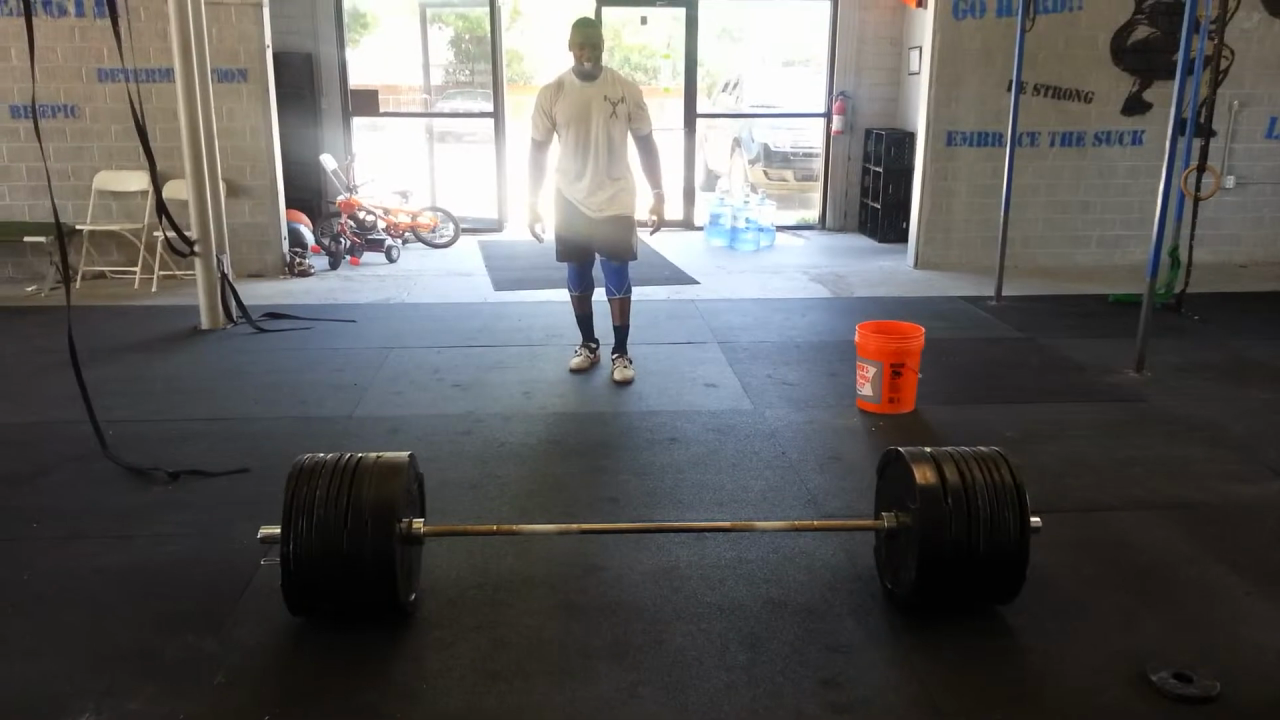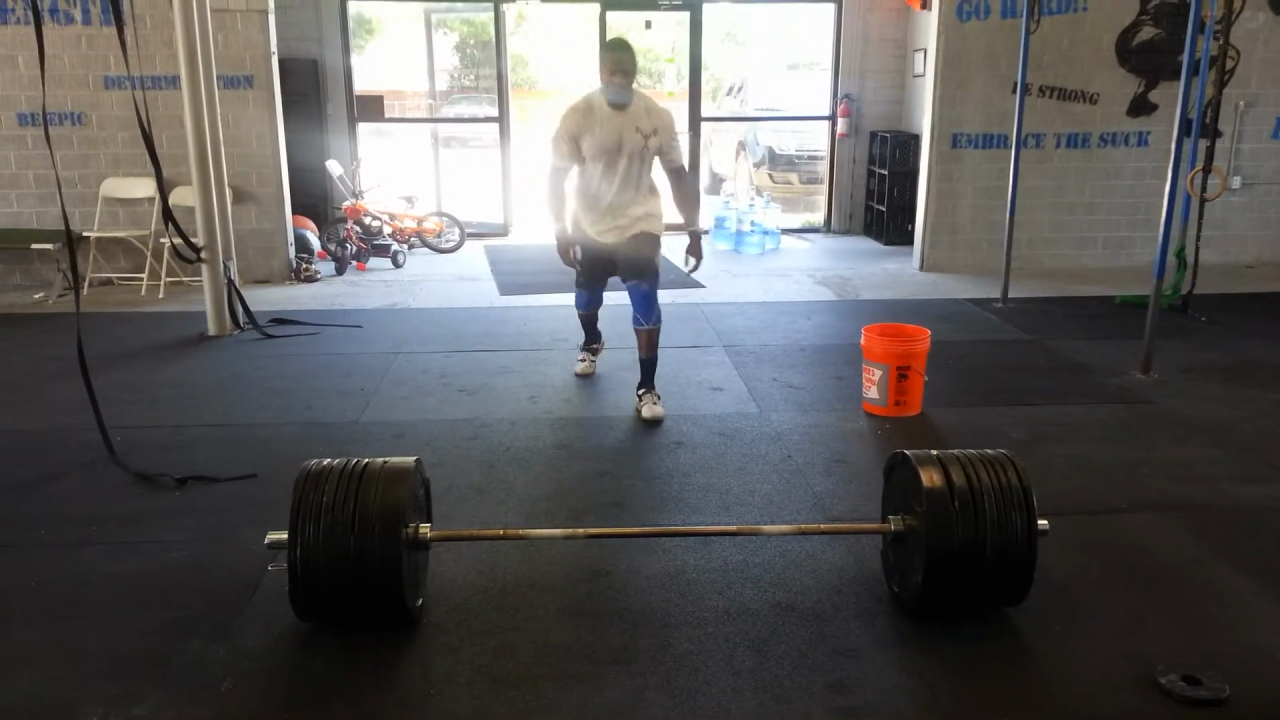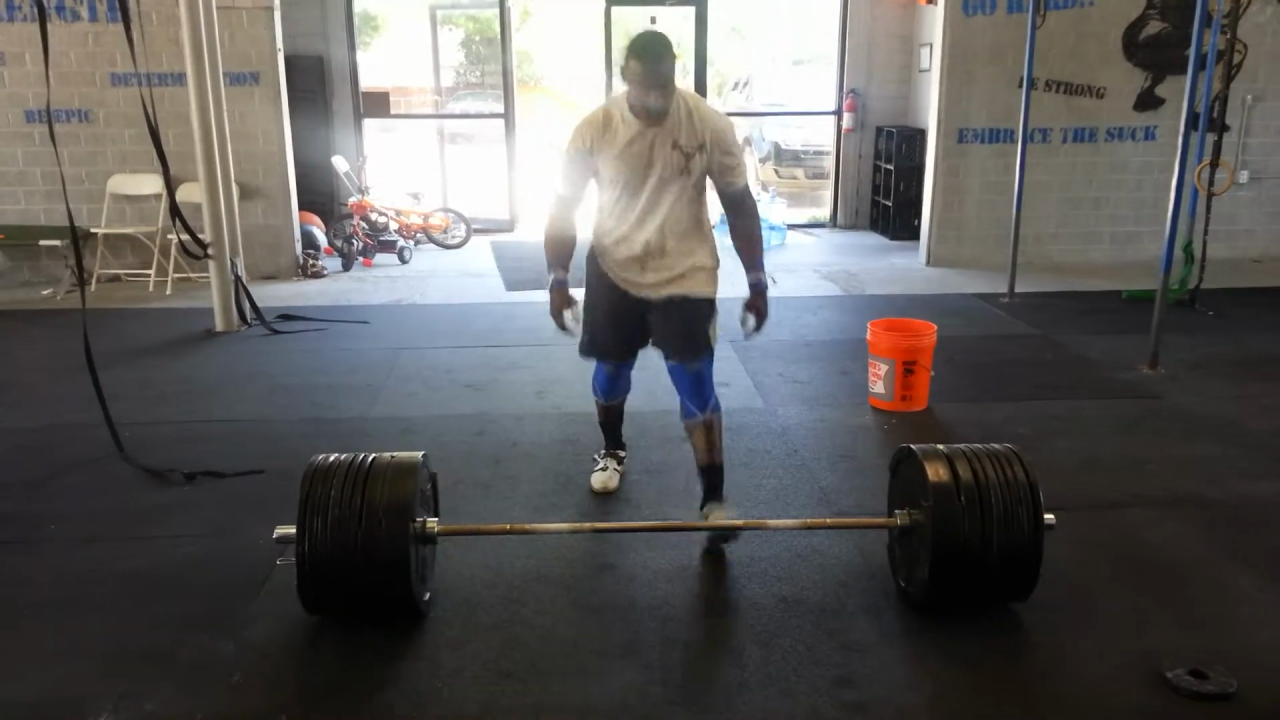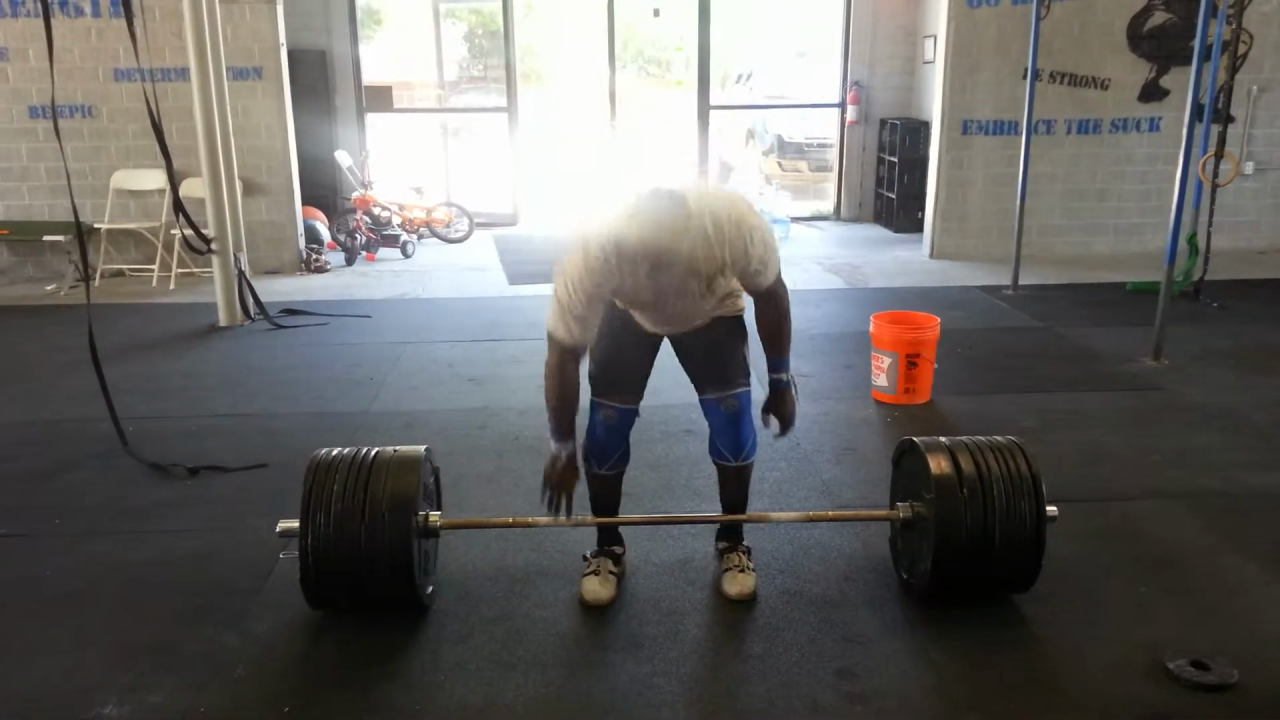
dt=1s
person 1, frame 1
left shoulder: (626, 89)
right shoulder: (552, 93)
left elbow: (646, 144)
right elbow: (539, 150)
left wrist: (658, 196)
right wrist: (533, 204)
left hip: (616, 201)
right hip: (571, 201)
left knee: (617, 276)
right knee: (578, 275)
left ankle: (621, 352)
right ankle: (588, 344)
person 1, frame 2
left shoulder: (658, 117)
right shoulder: (578, 116)
left elbow: (678, 174)
right elbow: (558, 176)
left wrist: (692, 229)
right wrist: (561, 230)
left hip: (640, 220)
right hip: (590, 223)
left knee: (644, 296)
right knee: (588, 294)
left ankle: (647, 388)
right ankle: (592, 344)
person 1, frame 3
left shoulder: (710, 125)
right shoulder: (595, 128)
left elbow: (739, 203)
right elbow: (566, 203)
left wrist: (756, 280)
right wrist: (558, 279)
left hip: (686, 270)
right hip: (614, 267)
left knee: (694, 378)
right knee: (611, 370)
left ankle: (714, 503)
right ankle: (612, 450)
person 1, frame 4
left shoulder: (737, 223)
right shoulder: (594, 253)
left elbow: (770, 295)
right elbow: (564, 356)
left wrist: (780, 381)
right wrist: (561, 448)
left hip: (712, 310)
right hip: (626, 314)
left knee: (733, 420)
right knee: (607, 423)
left ankle: (732, 545)
right ankle: (607, 548)
